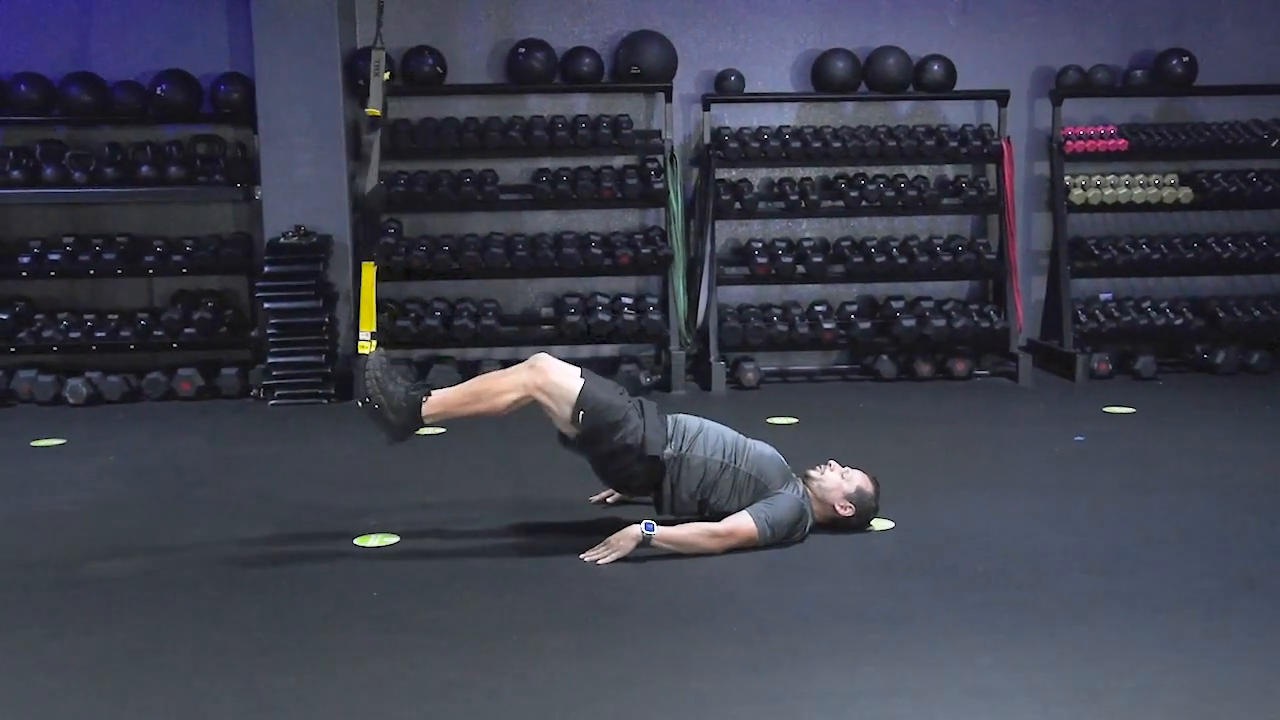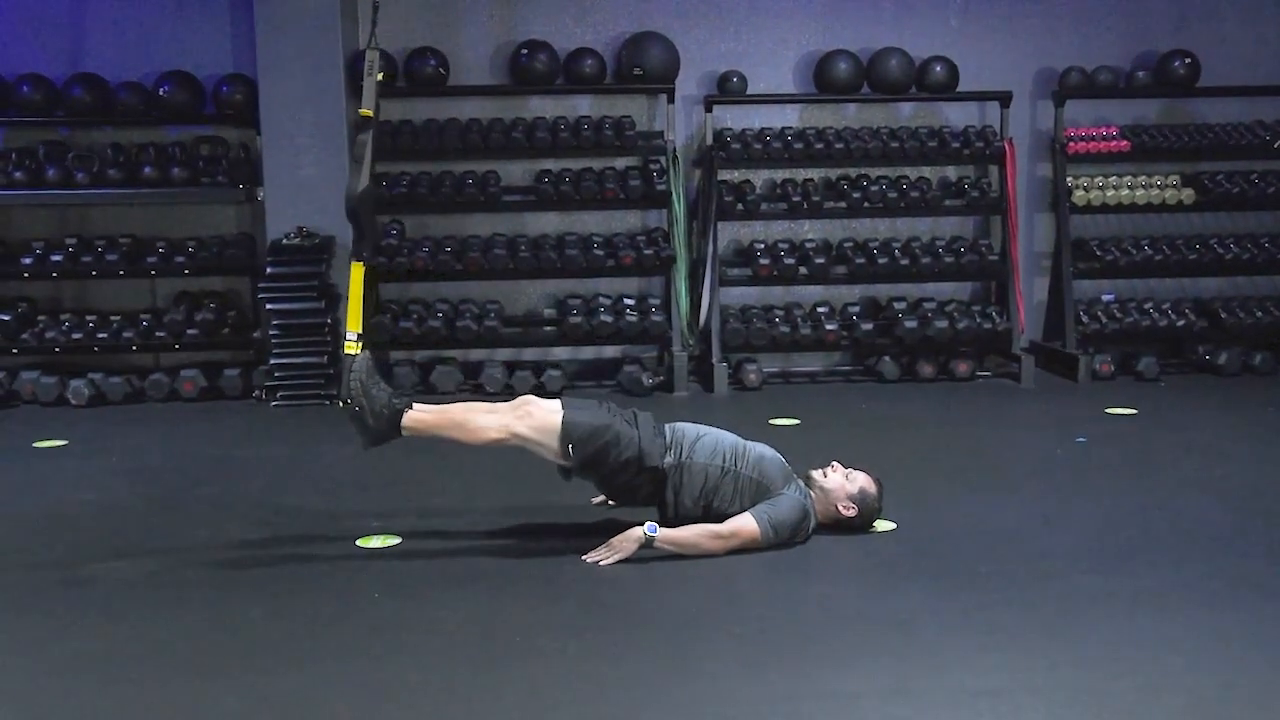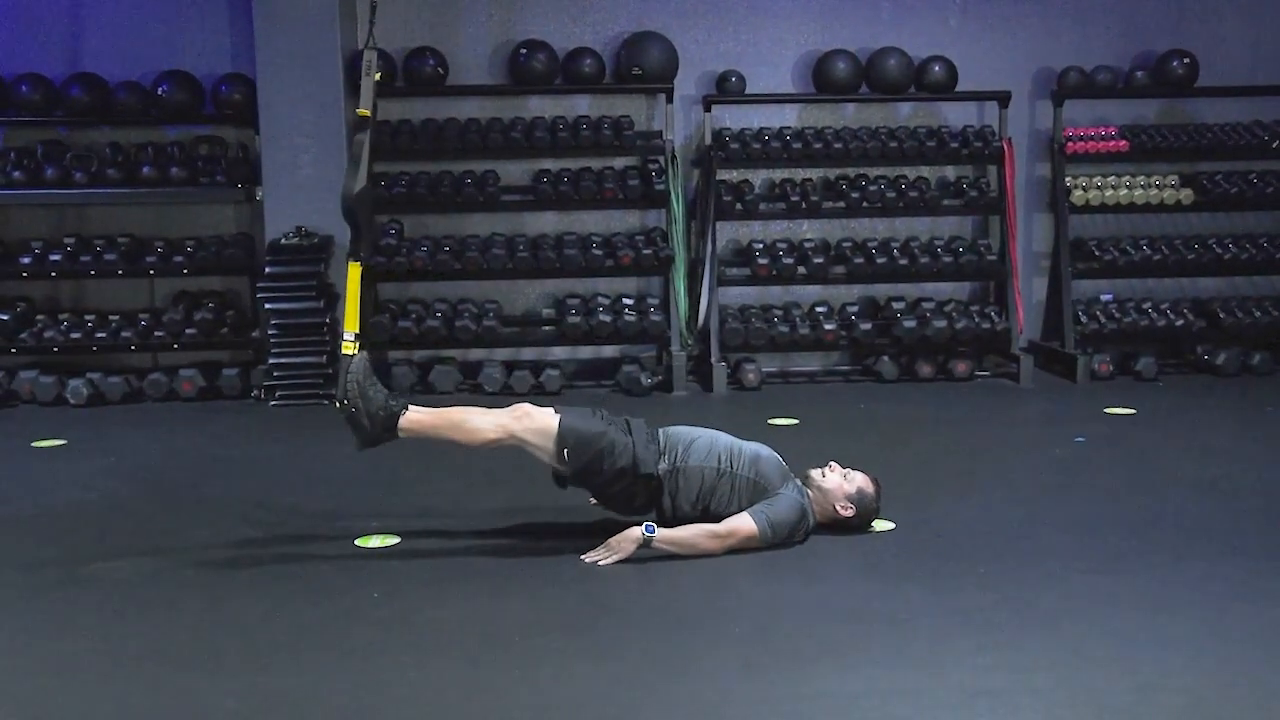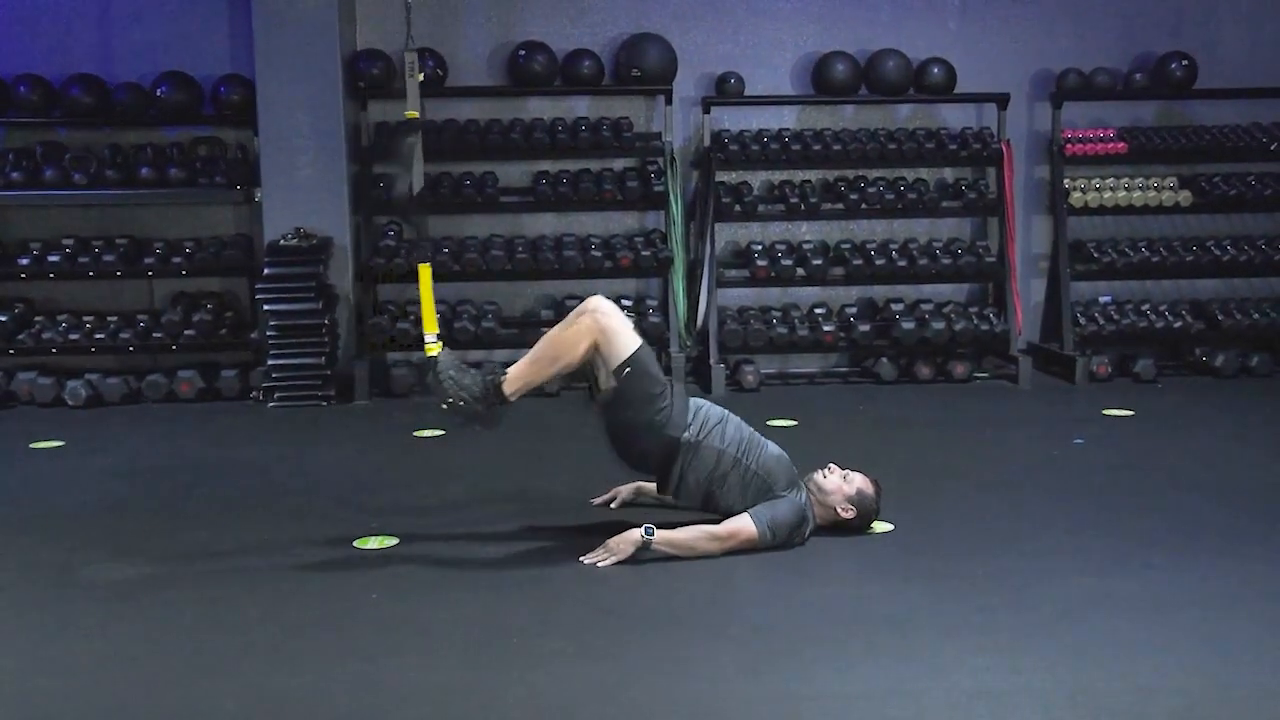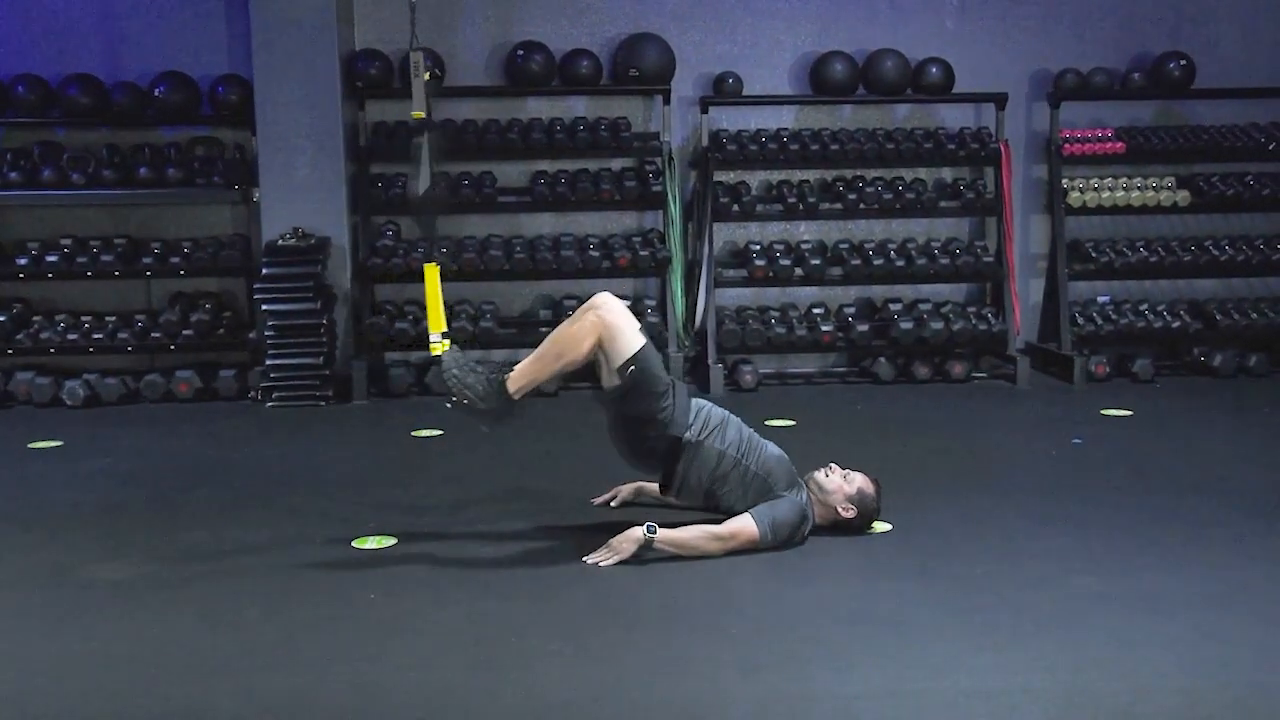
dt=0.5s
person 1, frame 1
left shoulder: (793, 513)
right shoulder: (786, 482)
left elbow: (722, 535)
left wrist: (643, 532)
left hip: (650, 454)
right hip: (657, 438)
left knee: (538, 373)
right knee: (541, 368)
left ankle: (413, 410)
right ankle: (419, 402)
person 1, frame 2
left shoulder: (795, 514)
right shoulder: (787, 483)
left elbow: (723, 536)
left wrist: (646, 534)
left hip: (653, 468)
right hip: (657, 444)
left knee: (520, 421)
right knee: (525, 409)
left ankle: (394, 419)
right ankle: (399, 413)
person 1, frame 3
left shoulder: (793, 513)
right shoulder: (785, 483)
left elbow: (722, 536)
left wrist: (645, 534)
left hip: (646, 476)
right hip: (651, 452)
left knee: (517, 423)
right knee: (521, 417)
left ankle: (392, 420)
right ankle: (395, 413)
person 1, frame 4
left shoulder: (792, 517)
right shoulder: (791, 492)
left elbow: (722, 538)
left wrist: (643, 536)
right wrist: (643, 488)
left hip: (665, 435)
right hip: (679, 427)
left knee: (597, 313)
right knee: (595, 313)
left ankle: (492, 394)
right ankle: (496, 387)
person 1, frame 5
left shoulder: (794, 518)
right shoulder: (793, 492)
left elbow: (724, 538)
left wrist: (646, 534)
right wrist: (643, 489)
left hip: (669, 433)
right hip: (680, 428)
left knee: (605, 309)
right knee: (604, 311)
left ankle: (499, 390)
right ankle: (503, 384)
